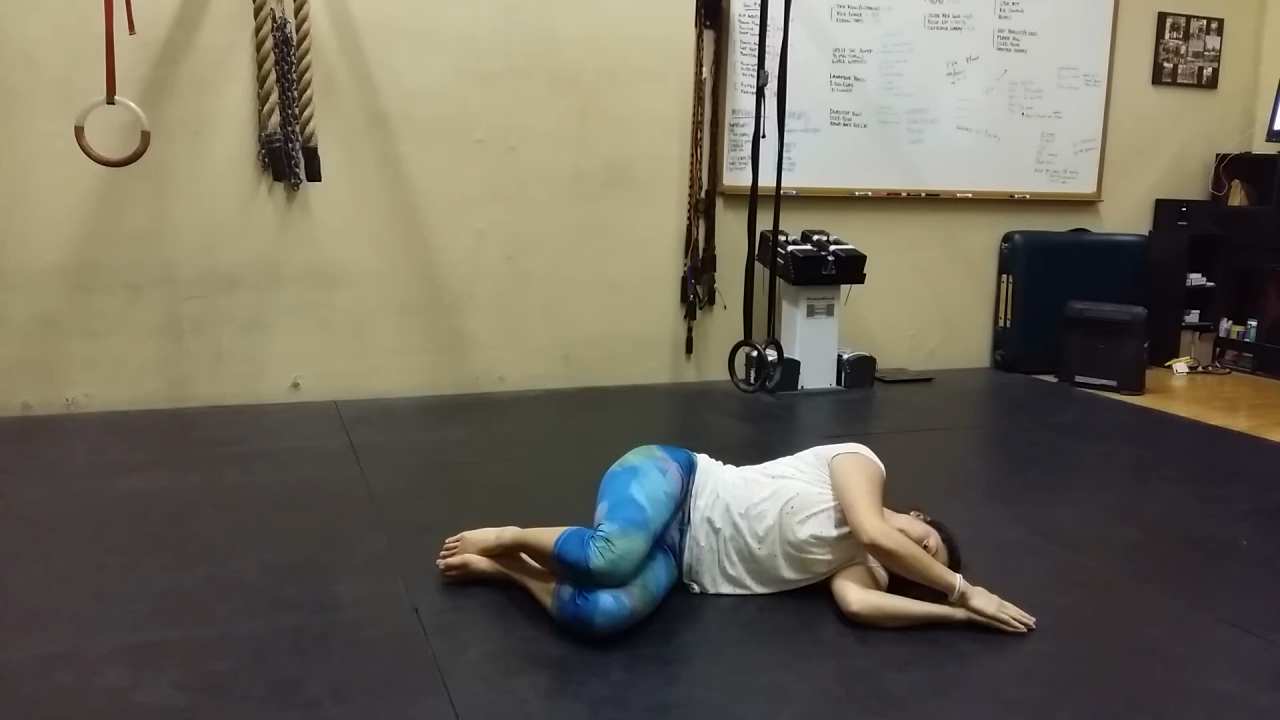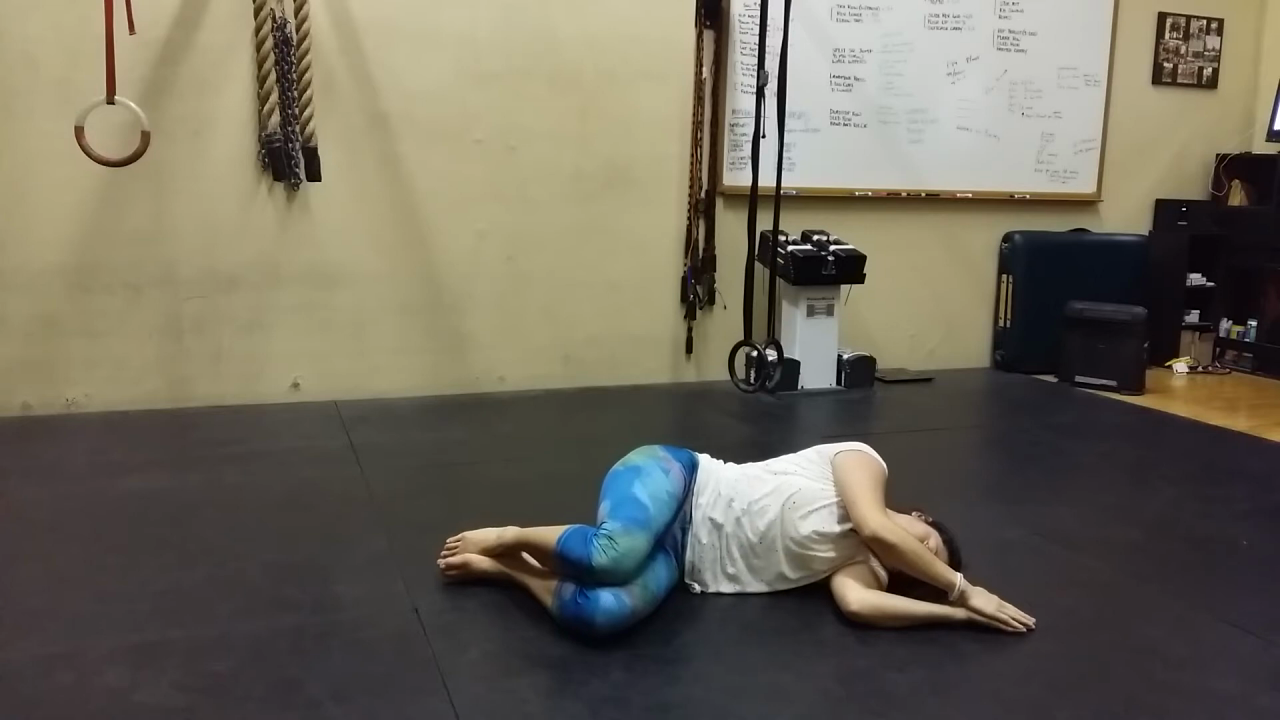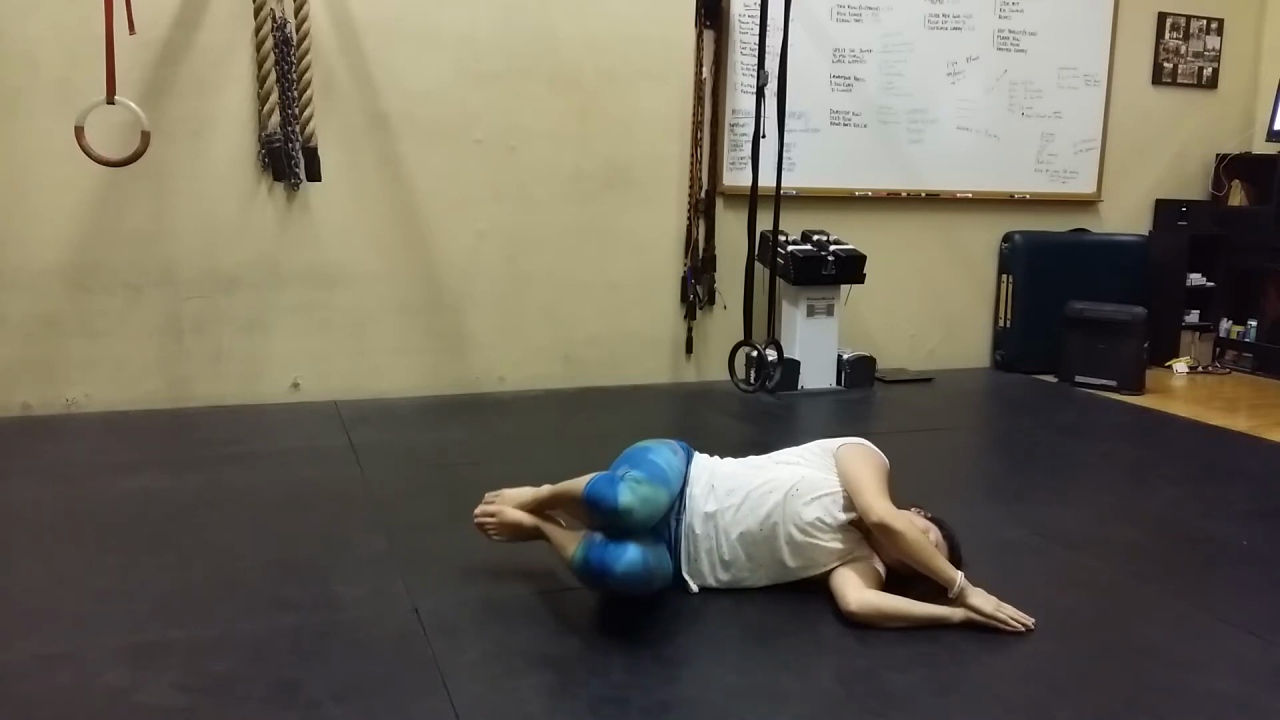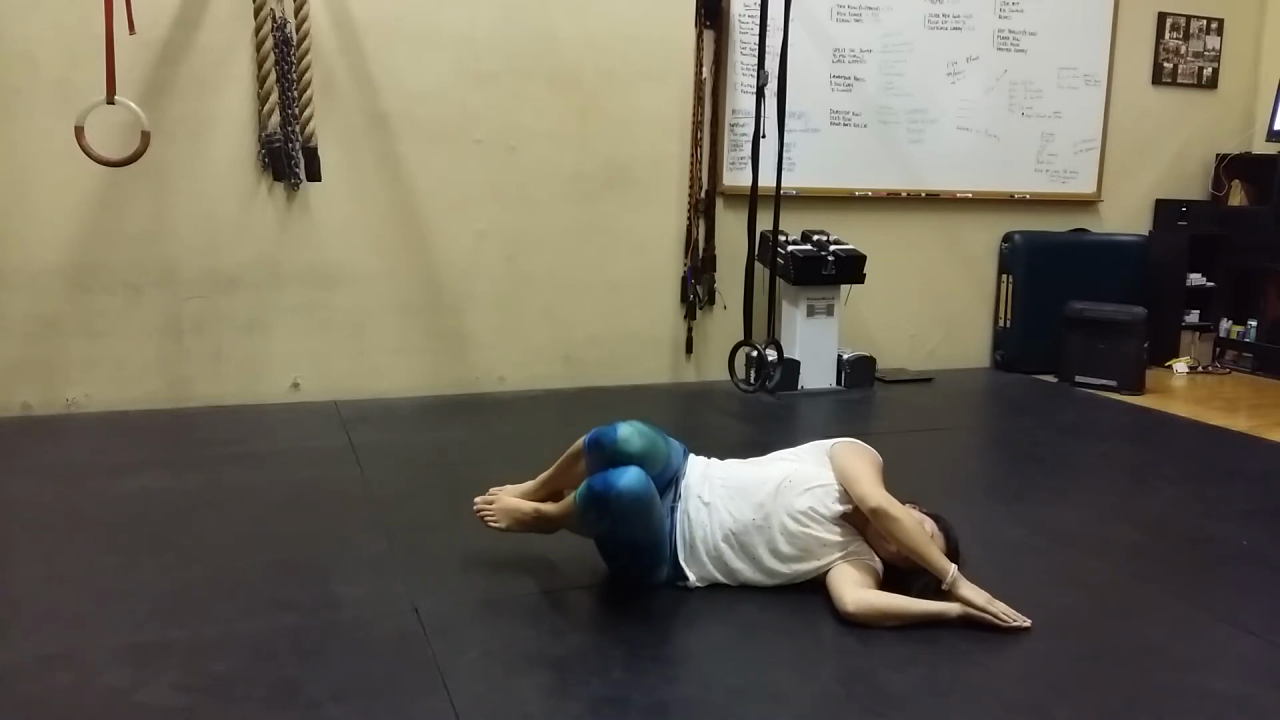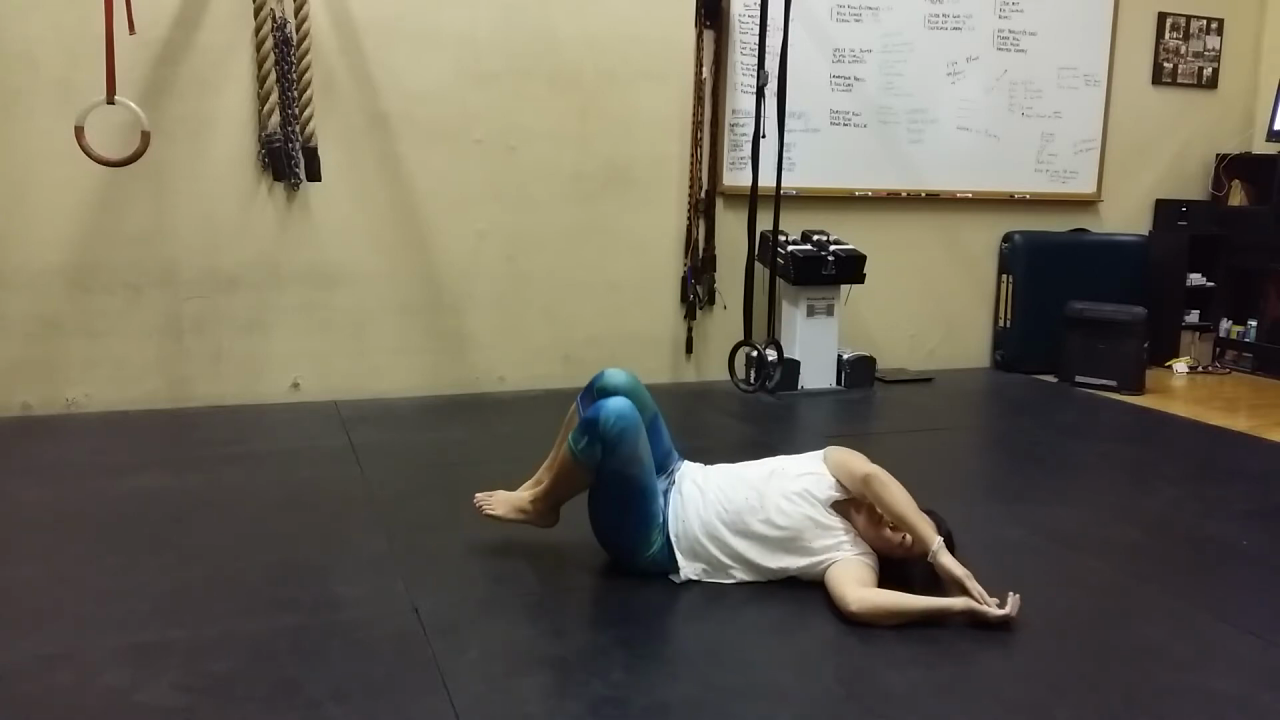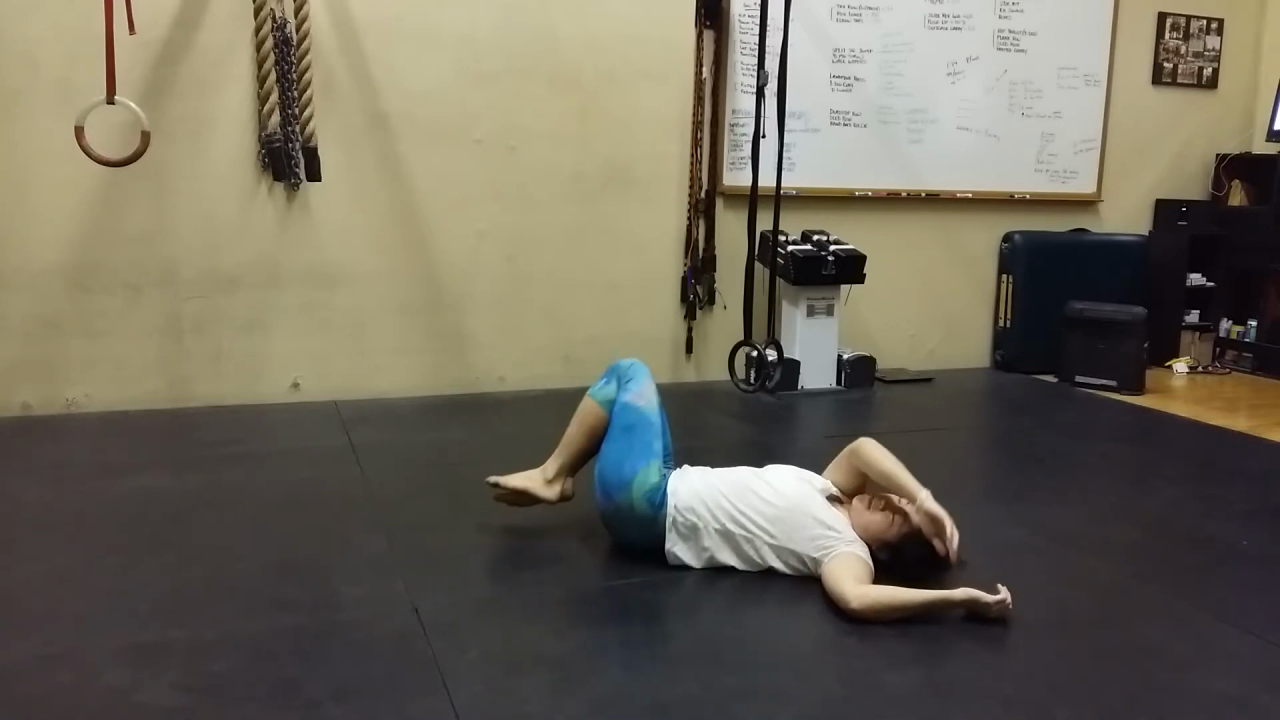
dt=0.7s
person 1, frame 1
left shoulder: (859, 564)
right shoulder: (860, 462)
left elbow: (859, 605)
right elbow: (874, 532)
left wrist: (957, 612)
right wrist: (962, 589)
left hip: (684, 558)
right hip: (671, 479)
left knee: (603, 615)
right knee: (608, 559)
left ankle: (503, 567)
right ankle: (510, 537)
person 1, frame 2
left shoulder: (861, 564)
right shoulder: (862, 460)
left elbow: (859, 605)
right elbow: (877, 527)
left wrist: (956, 612)
right wrist: (963, 588)
left hip: (682, 562)
right hip: (673, 479)
left knee: (602, 614)
right knee: (610, 556)
left ankle: (505, 568)
right ankle: (512, 538)
person 1, frame 3
left shoulder: (860, 560)
right shoulder: (864, 455)
left elbow: (858, 604)
right elbow: (882, 517)
left wrist: (958, 614)
right wrist: (963, 588)
left hip: (677, 563)
right hip: (678, 479)
left knee: (630, 567)
right knee: (631, 502)
left ankle: (539, 528)
right ankle: (541, 499)
person 1, frame 4
left shoulder: (858, 559)
right shoulder: (855, 456)
left elbow: (854, 604)
right elbow: (878, 503)
left wrist: (957, 608)
right wrist: (956, 580)
left hip: (664, 560)
right hip: (679, 481)
left knee: (626, 490)
right knee: (629, 441)
left ankle: (542, 517)
right ankle: (539, 494)
person 1, frame 5
left shoulder: (853, 555)
right shoulder: (837, 472)
left elbow: (858, 603)
right elbow: (872, 475)
left wrist: (960, 604)
right wrist: (940, 550)
left hip: (656, 543)
right hip: (676, 485)
left knee: (614, 417)
right knee: (614, 385)
left ankle: (540, 506)
right ankle: (540, 487)
person 1, frame 6
left shoulder: (848, 549)
right shoulder: (831, 493)
left elbow: (857, 599)
right elbow: (862, 450)
left wrist: (959, 597)
right wrist: (926, 499)
left hip: (650, 508)
right hip: (673, 485)
left knee: (629, 375)
right knee: (629, 371)
left ankle: (551, 477)
right ankle: (554, 476)
